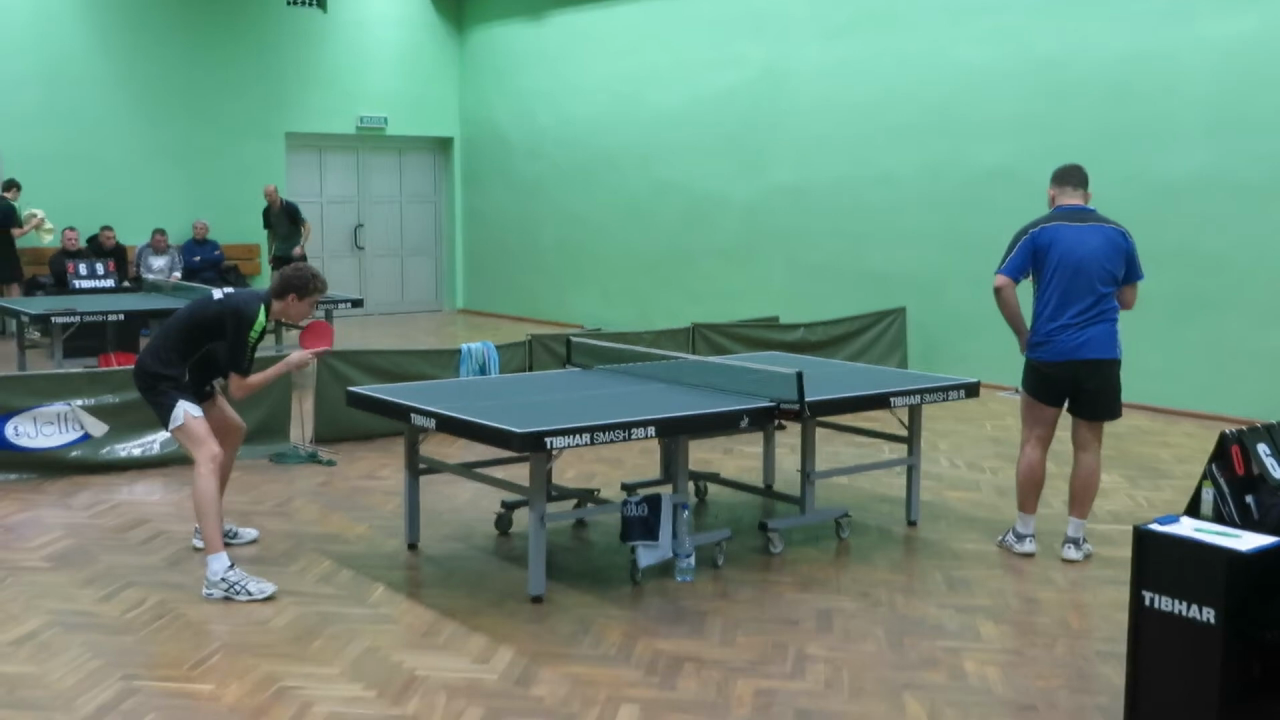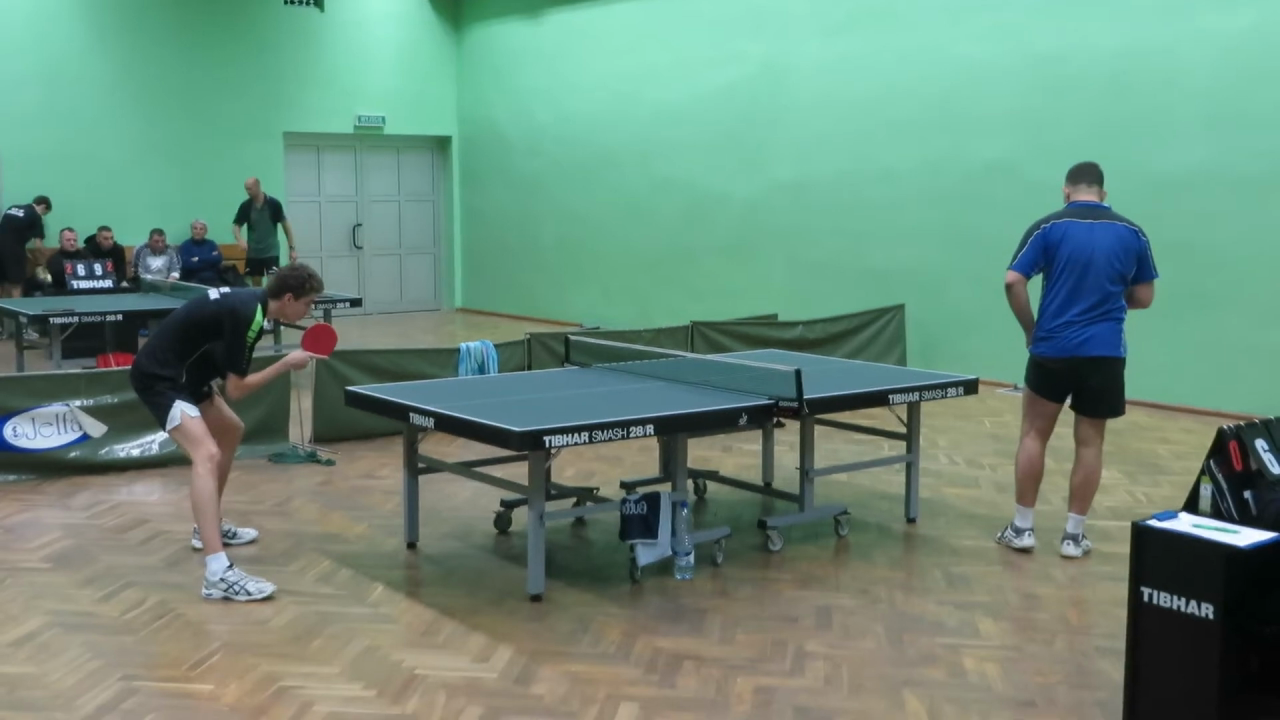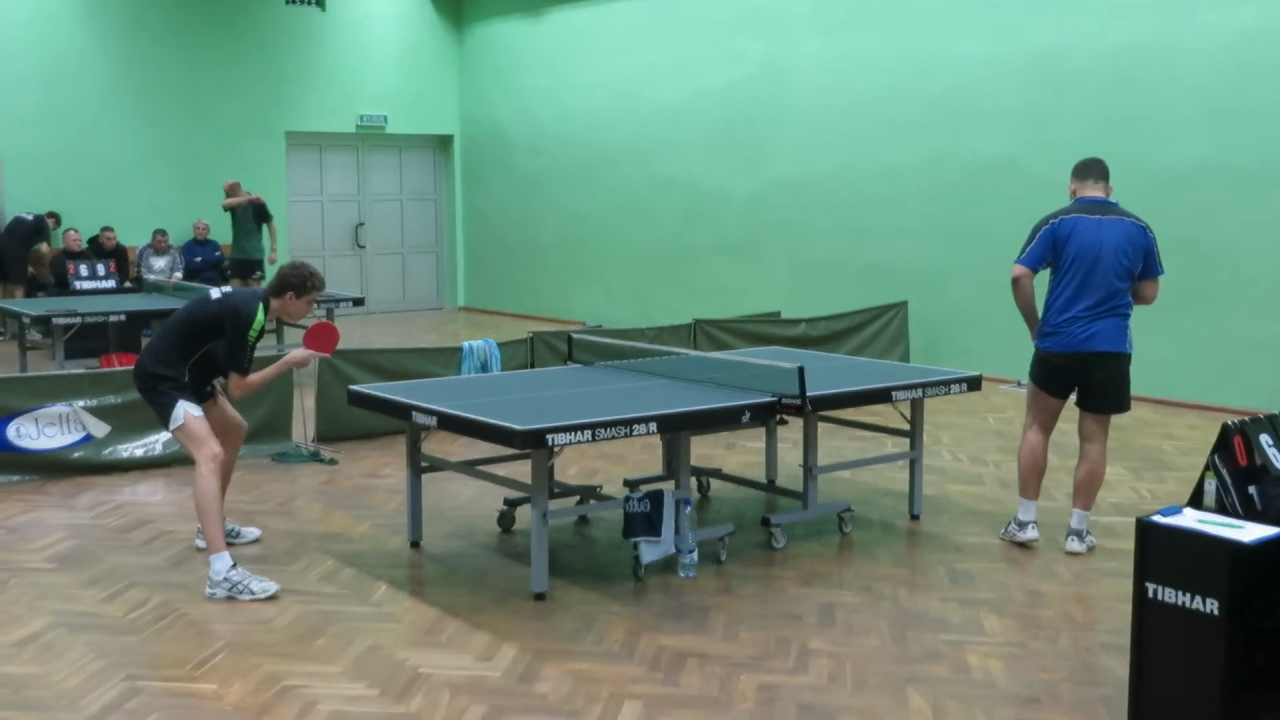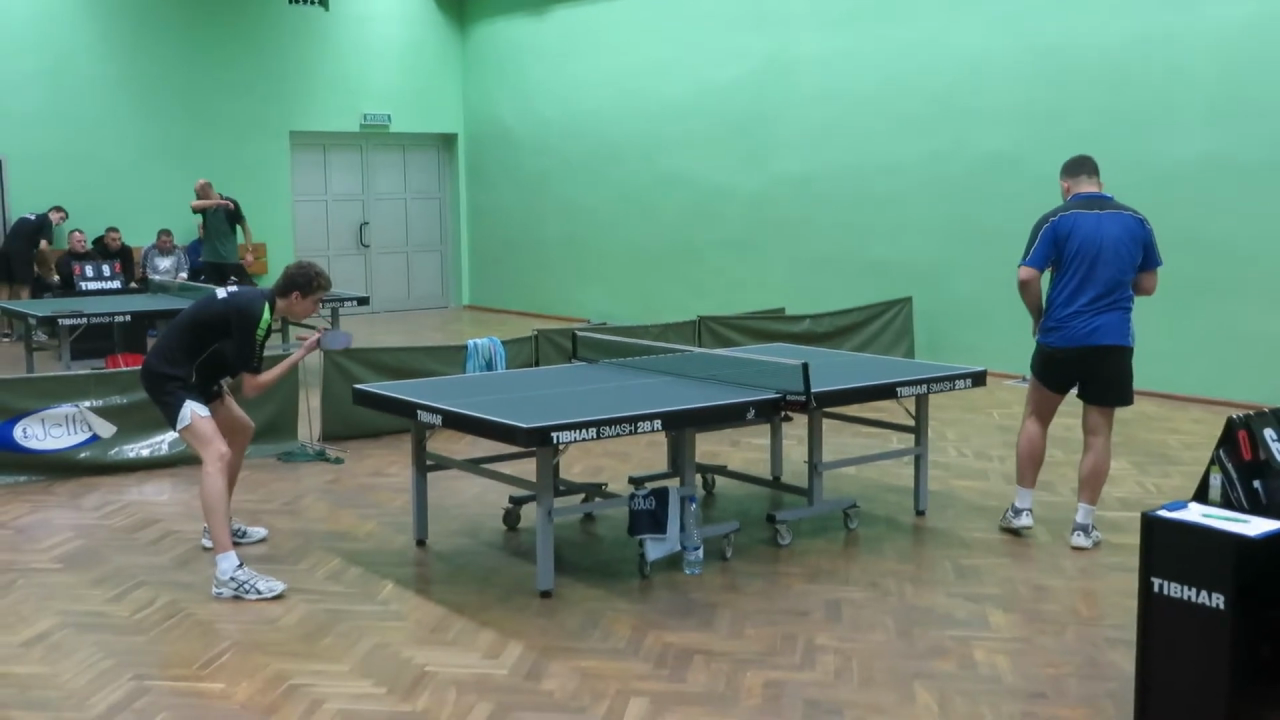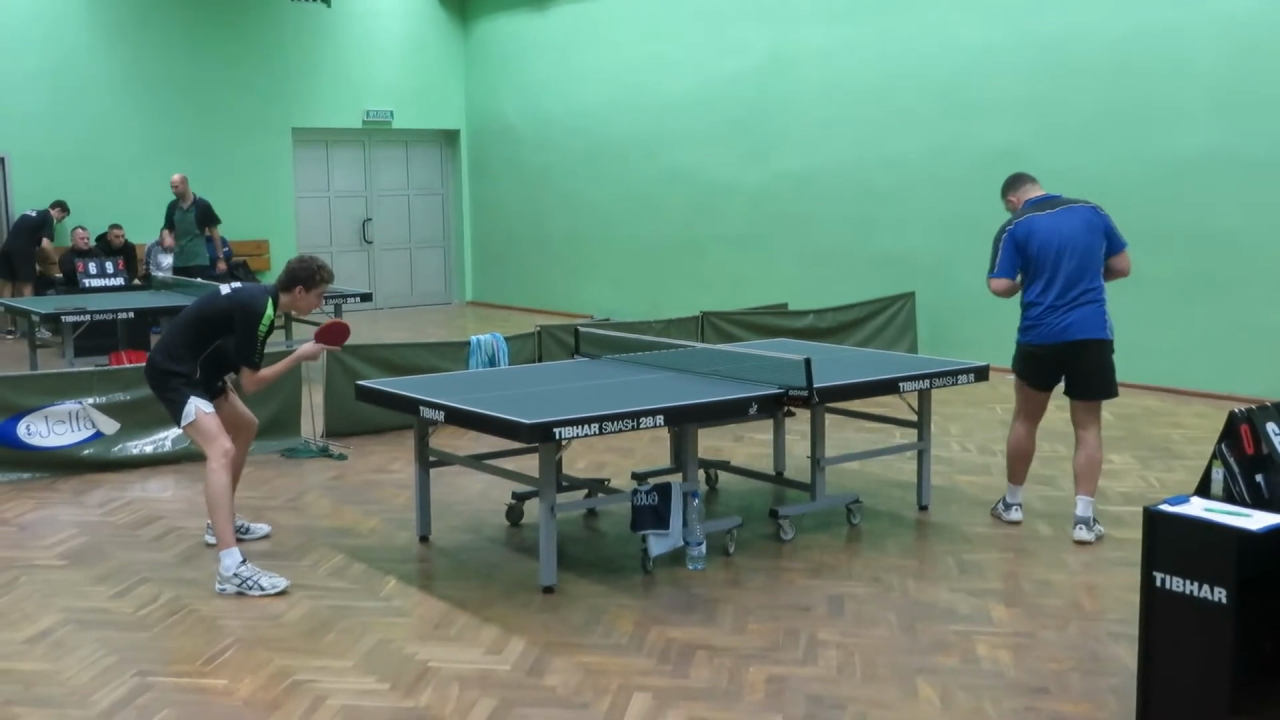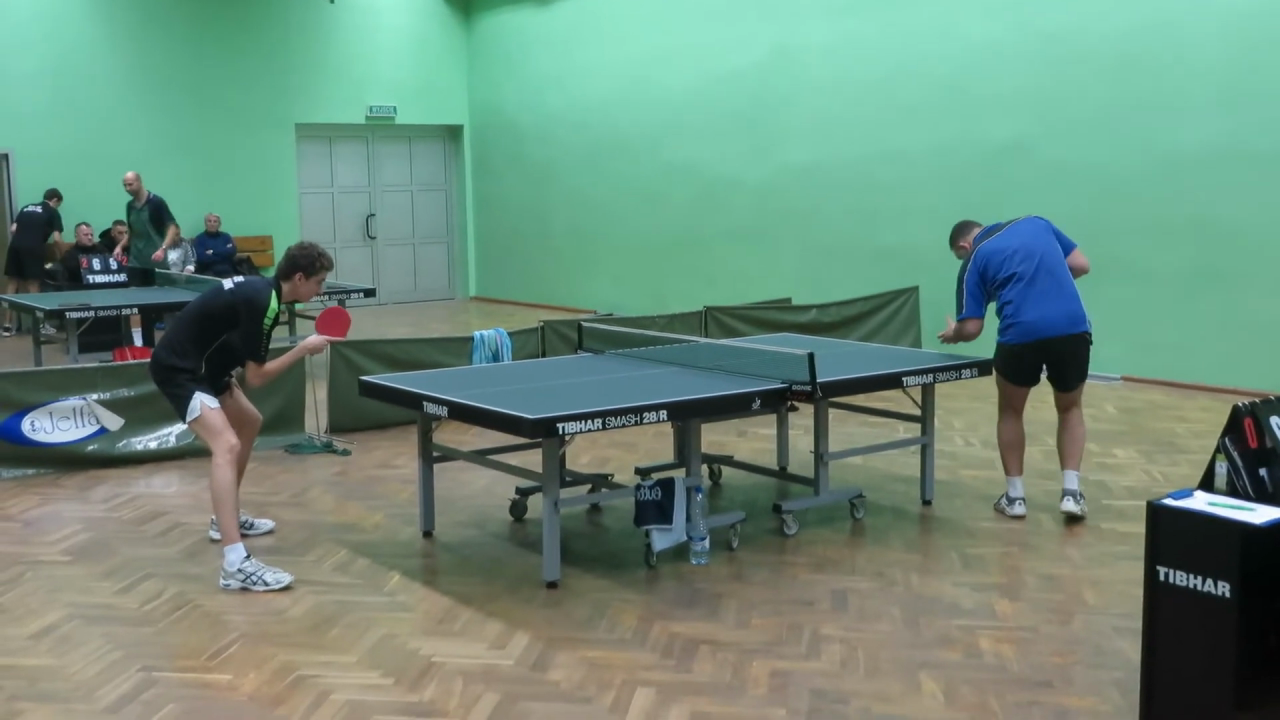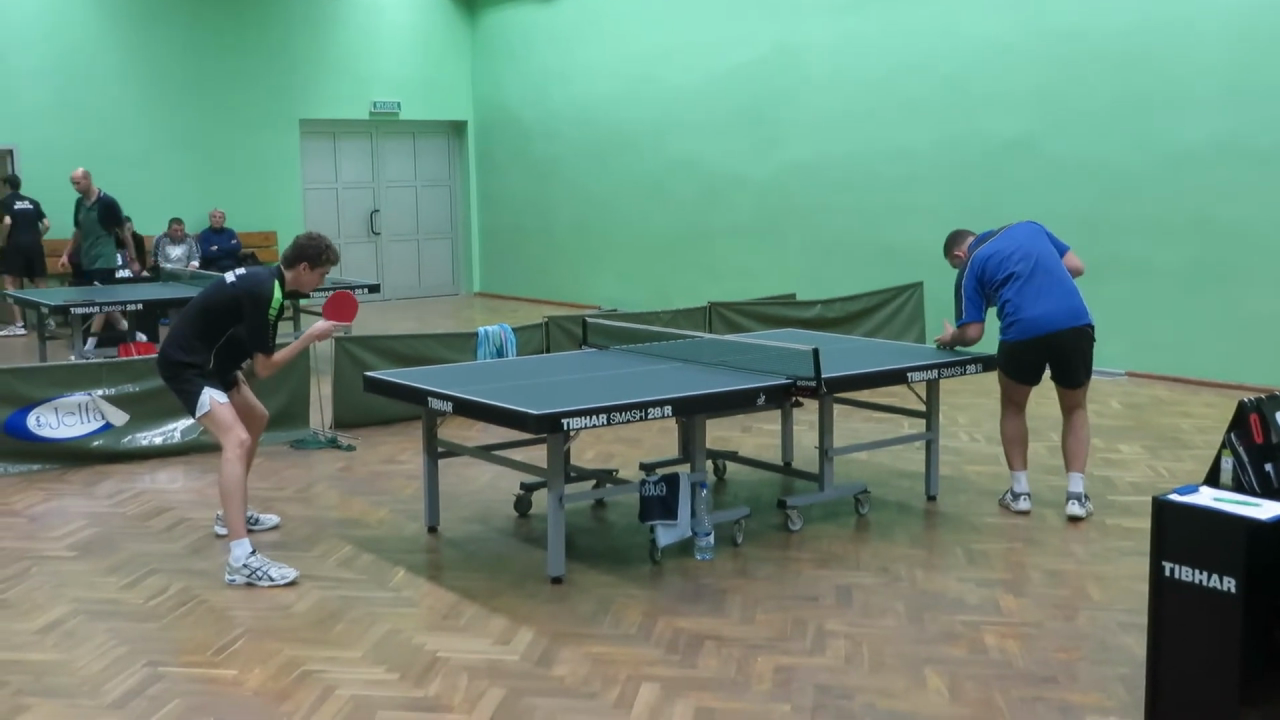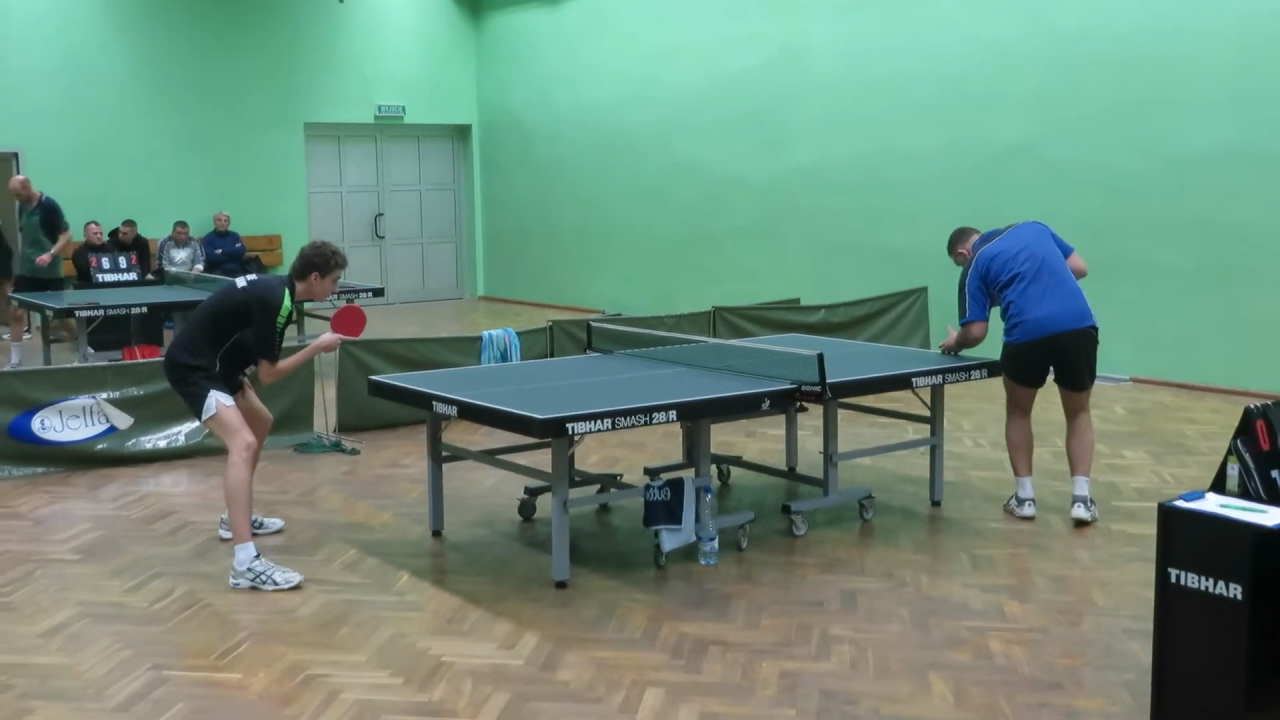
dt=0.5s
person 1, frame 1
left shoulder: (1037, 231)
right shoulder: (1118, 234)
left elbow: (1002, 285)
right elbow: (1127, 299)
left wrist: (1022, 334)
left hip: (1049, 353)
right hip: (1101, 355)
left knee: (1035, 443)
right knee: (1088, 447)
left ankle: (1023, 533)
right ankle: (1074, 539)
person 1, frame 2
left shoulder: (1048, 227)
right shoulder: (1132, 233)
left elbow: (1013, 282)
right elbow: (1143, 297)
left wrist: (1030, 329)
left hip: (1052, 349)
right hip: (1105, 353)
left knee: (1033, 436)
right knee: (1090, 443)
left ankle: (1022, 527)
right ankle: (1074, 534)
person 1, frame 3
left shoulder: (1056, 222)
right shoulder: (1139, 229)
left elbow: (1020, 275)
right elbow: (1147, 294)
left wrist: (1033, 325)
left hip: (1058, 344)
right hip: (1110, 349)
left knee: (1036, 429)
right knee: (1093, 439)
left ankle: (1025, 521)
right ankle: (1077, 531)
person 1, frame 4
left shoulder: (1056, 220)
right shoulder: (1137, 222)
left elbow: (1026, 277)
right elbow: (1147, 285)
left wrist: (1039, 317)
left hip: (1060, 339)
right hip: (1113, 342)
left knee: (1035, 420)
right knee: (1097, 434)
left ankle: (1021, 508)
right ankle: (1083, 525)
person 1, frame 5
left shoulder: (1013, 228)
right shoulder: (1091, 212)
left elbow: (1000, 287)
right elbow: (1122, 266)
left hip: (1040, 337)
right hip: (1093, 334)
left knee: (1026, 419)
right knee: (1088, 428)
left ankle: (1012, 502)
right ankle: (1084, 517)
person 1, frame 6
left shoulder: (973, 261)
right shoulder: (1037, 224)
left elbow: (972, 327)
right elbow: (1081, 265)
left wrist: (954, 334)
left hip: (1021, 334)
right hip: (1073, 328)
left knee: (1010, 411)
right knee: (1070, 409)
left ankle: (1015, 496)
right ankle: (1071, 491)
person 1, frame 7
left shoulder: (971, 267)
right shoulder: (1029, 227)
left elbow: (972, 333)
right elbow: (1076, 267)
left wrist: (952, 338)
left hip: (1024, 332)
right hip: (1075, 324)
left knee: (1013, 407)
right knee: (1075, 409)
left ankle: (1020, 491)
right ankle: (1076, 494)
person 1, frame 8
left shoulder: (974, 266)
right shoulder: (1034, 228)
left elbow: (976, 332)
right elbow: (1079, 268)
left wrist: (956, 343)
left hip: (1027, 334)
right hip: (1079, 326)
left knee: (1018, 412)
right knee: (1078, 412)
left ankle: (1024, 496)
right ankle: (1081, 498)
person 2, frame 1
left shoulder: (253, 302)
right shoulder: (249, 314)
right elbow: (238, 389)
left wrist: (214, 389)
right wrist: (289, 364)
left hip: (183, 372)
right hip: (161, 376)
left knee: (233, 431)
right knee: (209, 455)
left ankle: (211, 527)
right ankle: (219, 573)
person 2, frame 2
left shoulder: (250, 302)
right shoulder: (247, 314)
right elbow: (235, 389)
right wrist: (287, 364)
left hip: (181, 372)
right hip: (158, 377)
left knee: (231, 431)
right knee: (207, 455)
left ankle: (209, 526)
right ankle: (218, 573)
person 2, frame 3
left shoulder: (251, 301)
right shoulder: (248, 314)
right elbow: (237, 388)
left wrist: (215, 387)
right wrist: (289, 362)
left hip: (184, 372)
right hip: (160, 377)
left knee: (235, 431)
right knee: (210, 455)
left ankle: (213, 526)
right ankle: (222, 573)
person 2, frame 4
left shoulder: (256, 300)
right shoulder: (254, 313)
right elbow: (251, 387)
left wrist: (219, 385)
right wrist: (301, 354)
left hip: (190, 372)
right hip: (168, 377)
left knee: (242, 431)
right knee: (217, 454)
left ankle: (220, 525)
right ankle: (228, 572)
person 2, frame 5
left shoulder: (259, 296)
right shoulder: (257, 308)
right elbow: (250, 382)
left wrist: (223, 381)
right wrist: (301, 355)
left hip: (194, 369)
right hip: (172, 373)
left knee: (245, 428)
right knee: (221, 450)
left ankle: (223, 522)
right ankle: (231, 568)
person 2, frame 6
left shoulder: (262, 289)
right shoulder: (260, 302)
right elbow: (256, 376)
left wrist: (226, 378)
right wrist: (304, 348)
left hip: (198, 365)
right hip: (177, 369)
left knee: (250, 423)
right knee: (227, 446)
left ankle: (227, 518)
right ankle: (235, 564)
person 2, frame 7
left shoulder: (265, 279)
right shoulder: (264, 292)
right elbow: (264, 367)
left wrist: (233, 374)
right wrist: (312, 335)
left hip: (205, 359)
right hip: (185, 364)
left knee: (256, 420)
right knee: (237, 441)
left ankle: (232, 514)
right ankle: (241, 560)
person 2, frame 8
left shoulder: (276, 287)
right shoulder: (274, 301)
right elbow: (268, 374)
left wrist: (238, 377)
right wrist: (317, 347)
left hip: (211, 363)
right hip: (191, 367)
left knee: (261, 423)
right knee: (244, 444)
left ankle: (236, 518)
right ankle: (245, 563)
